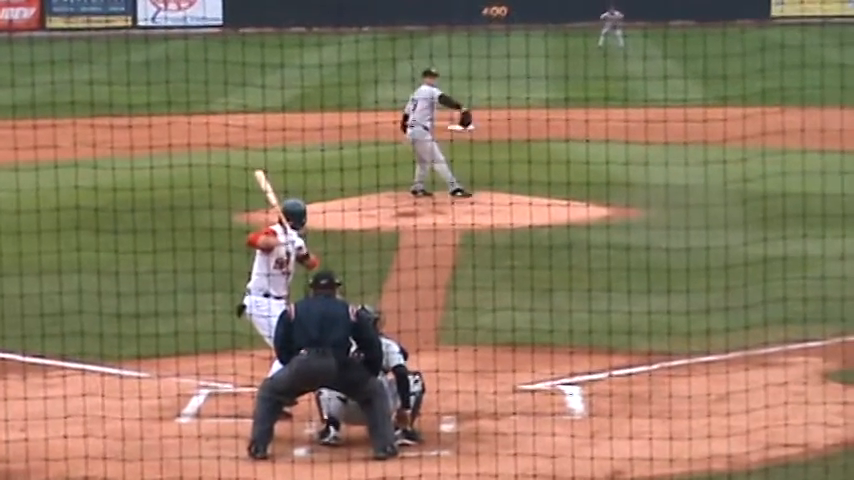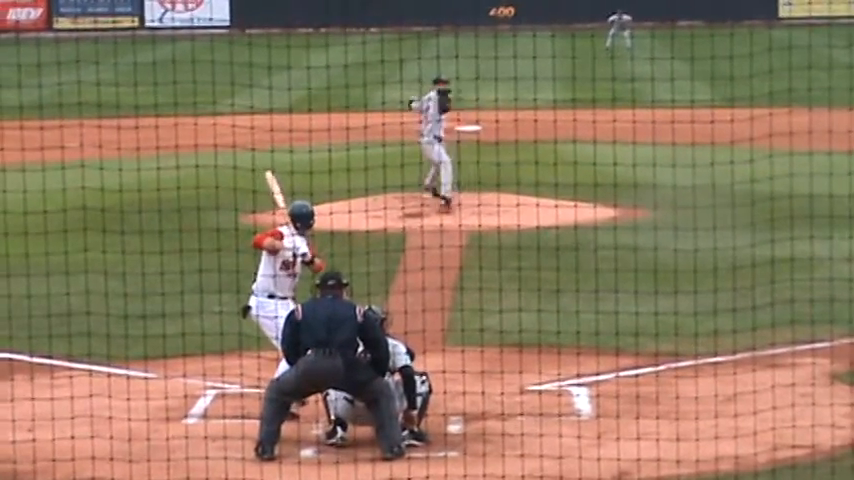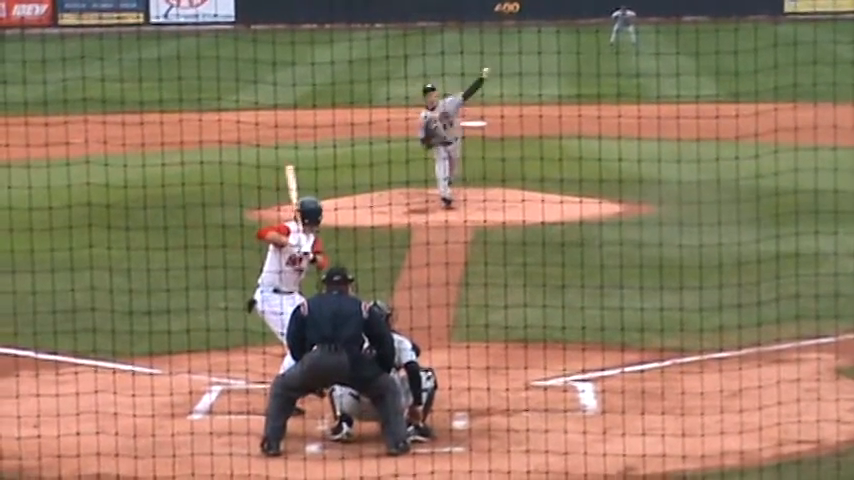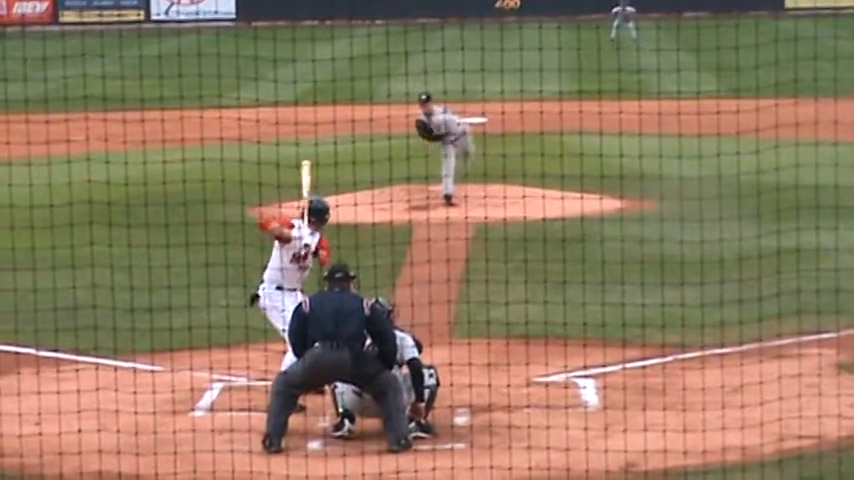
dt=0.2s
person 1, frame 1
left shoulder: (294, 240)
right shoulder: (273, 234)
left elbow: (313, 264)
right elbow: (251, 240)
left wrist: (303, 252)
right wrist: (283, 242)
left hip: (277, 303)
right hip: (261, 304)
person 1, frame 2
left shoulder: (302, 242)
right shoulder: (280, 235)
left elbow: (318, 267)
right elbow: (258, 241)
left wrist: (309, 256)
right wrist: (287, 245)
left hip: (285, 303)
right hip: (267, 304)
person 1, frame 3
left shoulder: (312, 239)
right shoulder: (287, 230)
left elbow: (322, 264)
right elbow: (263, 233)
left wrist: (311, 255)
right wrist: (291, 242)
left hip: (292, 296)
right hip: (272, 298)
person 1, frame 4
left shoulder: (317, 237)
right shoulder: (292, 227)
left elbow: (325, 260)
right elbow: (265, 223)
left wrist: (312, 247)
right wrist: (294, 235)
left hip: (294, 293)
right hip: (274, 294)
person 2, frame 1
left shoulder: (292, 310)
right shoulder: (350, 311)
left elbow: (281, 347)
right elbow: (373, 346)
right wrist: (371, 373)
left hip: (303, 365)
right hip: (338, 366)
left knee: (268, 392)
right knee: (375, 393)
left ankle: (258, 447)
right ankle: (385, 447)
person 2, frame 2
left shoulder: (299, 311)
right shoulder: (357, 312)
left elbow: (288, 348)
right elbow: (379, 347)
right wrist: (378, 374)
left hip: (310, 366)
right hip: (345, 366)
left knee: (276, 393)
right knee: (381, 394)
left ankle: (265, 448)
right ankle: (392, 447)
person 2, frame 3
left shoulder: (305, 307)
right shoulder: (363, 308)
left elbow: (294, 344)
right elbow: (385, 343)
right wrist: (383, 369)
left hip: (316, 361)
right hip: (351, 362)
left knee: (281, 388)
right knee: (387, 389)
left ankle: (271, 443)
right ankle: (397, 442)
person 2, frame 4
left shoulder: (307, 304)
right shoulder: (365, 305)
left elbow: (296, 340)
right elbow: (387, 340)
right wrist: (386, 367)
left hip: (318, 358)
right hip: (353, 359)
left knee: (283, 385)
right knee: (389, 386)
left ankle: (273, 440)
right ankle: (399, 439)
person 3, frame 1
right shoulder: (387, 344)
right elbow: (401, 375)
right wrist: (405, 408)
left hip: (345, 411)
right knee: (415, 379)
left ankle: (331, 428)
right ankle: (404, 430)
person 3, frame 2
right shoulder: (394, 345)
right elbow: (407, 375)
right wrist: (411, 409)
left hip: (352, 412)
right knee: (421, 380)
left ankle: (338, 429)
right ankle: (411, 430)
person 3, frame 3
right shoulder: (399, 341)
right elbow: (413, 371)
right wrist: (416, 404)
left hip: (357, 407)
right knee: (427, 376)
left ankle: (344, 424)
right ankle: (416, 426)
person 3, frame 4
right shoulder: (402, 337)
right elbow: (415, 368)
right wrist: (419, 401)
left hip: (360, 404)
right knee: (429, 373)
left ankle: (345, 420)
right ankle: (417, 422)
person 4, frame 1
left shoulder: (415, 94)
right shoulder: (430, 91)
left elbow: (406, 114)
right elbow: (443, 99)
left wrist: (404, 126)
right wrist: (461, 108)
left hip: (412, 132)
right hip: (421, 132)
left knee: (423, 161)
right knee: (438, 161)
left ankle: (417, 188)
right ankle: (454, 189)
person 4, frame 2
left shoulder: (426, 99)
right shoulder: (435, 96)
left elbow: (412, 105)
right elbow: (441, 92)
left wrist: (414, 101)
left hip: (435, 140)
right hip: (431, 141)
left knee: (438, 164)
right knee: (446, 164)
left ankle: (429, 184)
right ankle: (445, 198)
person 4, frame 3
left shoulder: (448, 103)
right shoulder: (424, 116)
left elbow: (468, 94)
right elbow: (423, 138)
left wrist: (482, 78)
right wrist: (429, 142)
left hip: (453, 142)
right hip: (438, 144)
left knee: (454, 168)
right knee: (442, 167)
left ankle: (448, 184)
right ankle: (445, 197)
person 4, frame 4
left shoulder: (439, 117)
right shoulder: (424, 117)
left elbow: (439, 136)
right elbow: (427, 134)
right wrist: (423, 131)
left hip: (461, 134)
right hip: (447, 140)
left knee: (470, 153)
right knee: (448, 164)
left ankle: (466, 153)
right ankle: (448, 195)
